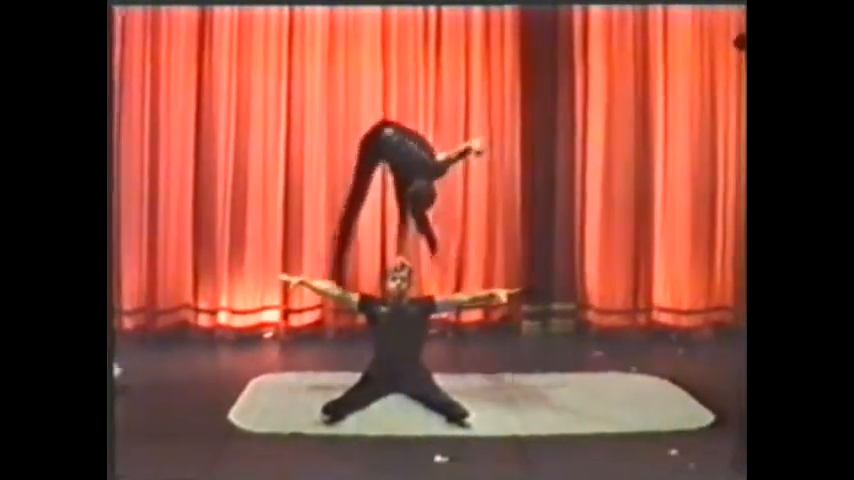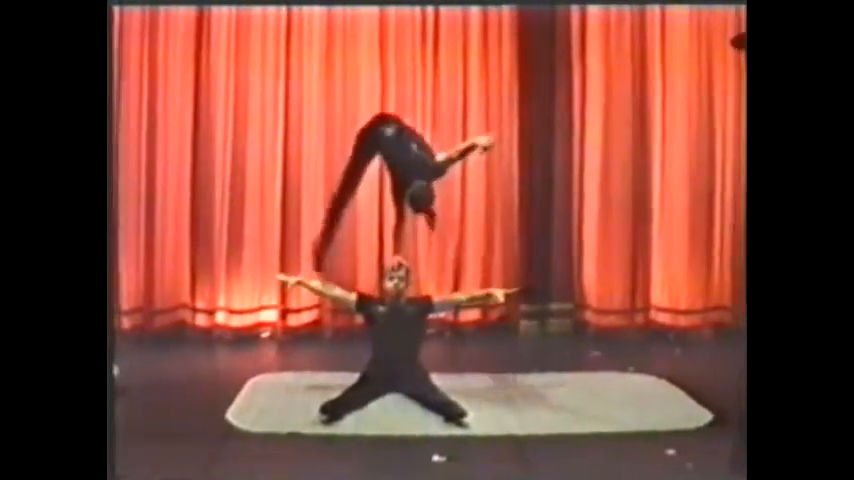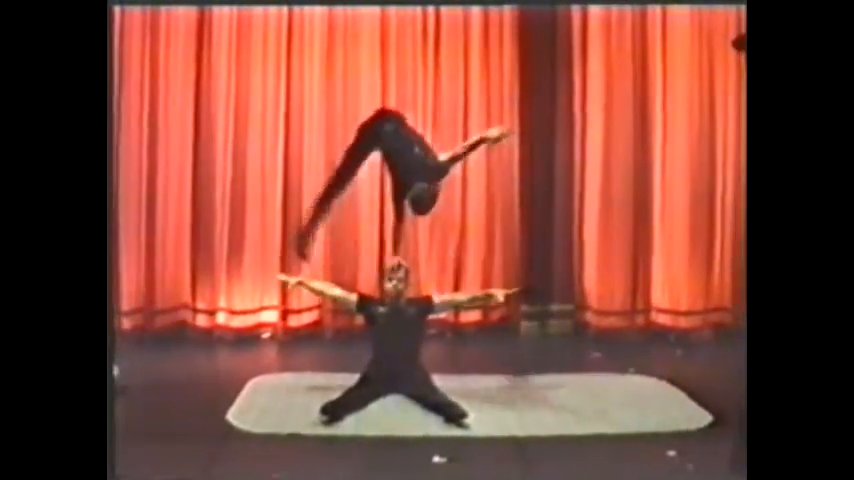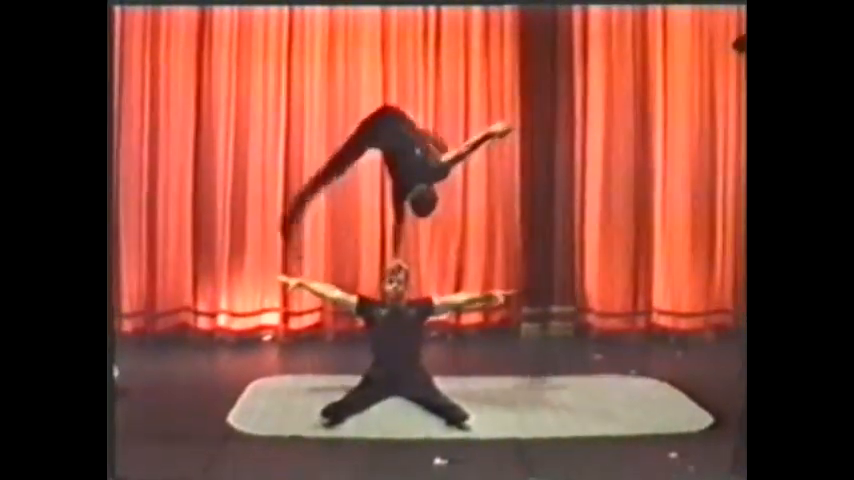
dt=0.1s
person 1, frame 1
left shoulder: (422, 306)
right shoulder: (373, 306)
left elbow: (458, 299)
right elbow: (336, 292)
left wrist: (489, 294)
right wrist: (304, 281)
left hip: (413, 374)
right hip: (380, 374)
left knee: (455, 412)
right knee: (337, 409)
person 1, frame 2
left shoulder: (419, 306)
right shoulder: (370, 305)
left elbow: (456, 299)
right elbow: (334, 292)
left wrist: (487, 294)
right wrist: (302, 281)
left hip: (411, 374)
right hip: (378, 373)
left knee: (453, 412)
right knee: (337, 408)
person 1, frame 3
left shoulder: (419, 307)
right shoulder: (371, 306)
left elbow: (455, 299)
right elbow: (335, 292)
left wrist: (487, 295)
right wrist: (302, 281)
left hip: (411, 375)
right hip: (378, 374)
left knee: (453, 413)
right knee: (333, 411)
person 1, frame 4
left shoulder: (419, 308)
right shoulder: (371, 308)
left elbow: (454, 300)
right elbow: (335, 294)
left wrist: (487, 296)
right wrist: (302, 283)
left hip: (412, 376)
right hip: (379, 376)
left knee: (455, 415)
right knee: (340, 411)
person 2, frame 1
left shoulder: (433, 168)
right shoulder: (405, 187)
right elbow: (403, 223)
right wrist: (399, 257)
right hip: (377, 142)
right knee: (356, 200)
person 2, frame 2
left shoulder: (433, 169)
right shoulder: (402, 185)
right elbow: (400, 220)
right wrist: (396, 257)
left hip: (395, 130)
right hip: (375, 134)
right knee: (347, 189)
right ankle: (324, 245)
person 2, frame 3
left shoulder: (435, 169)
right shoulder: (403, 187)
right elbow: (399, 223)
right wrist: (396, 257)
left hip: (392, 124)
right hip: (378, 129)
right knee: (342, 178)
right ankle: (310, 228)
person 2, frame 4
left shoulder: (436, 171)
right shoulder: (402, 187)
left elbow: (464, 148)
right elbow: (399, 223)
left wrist: (491, 132)
right wrist: (395, 259)
left hip: (394, 122)
right hip: (379, 125)
right knee: (334, 169)
right ankle: (296, 209)
